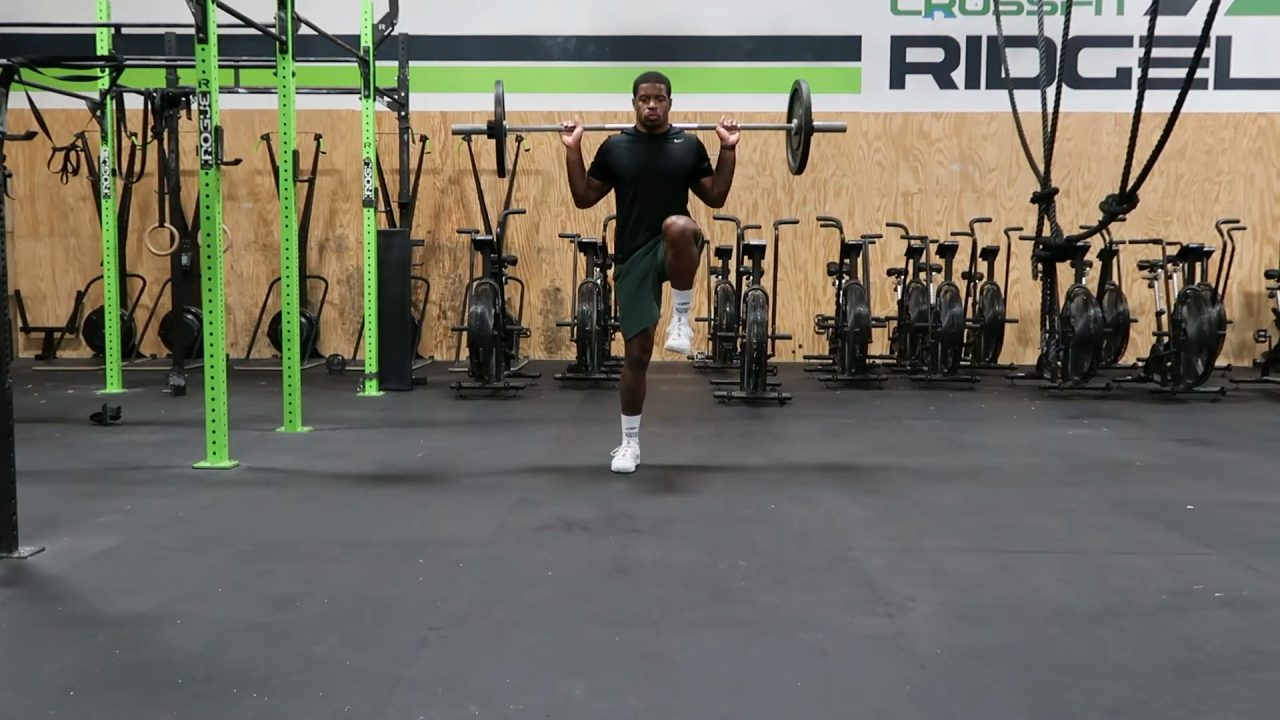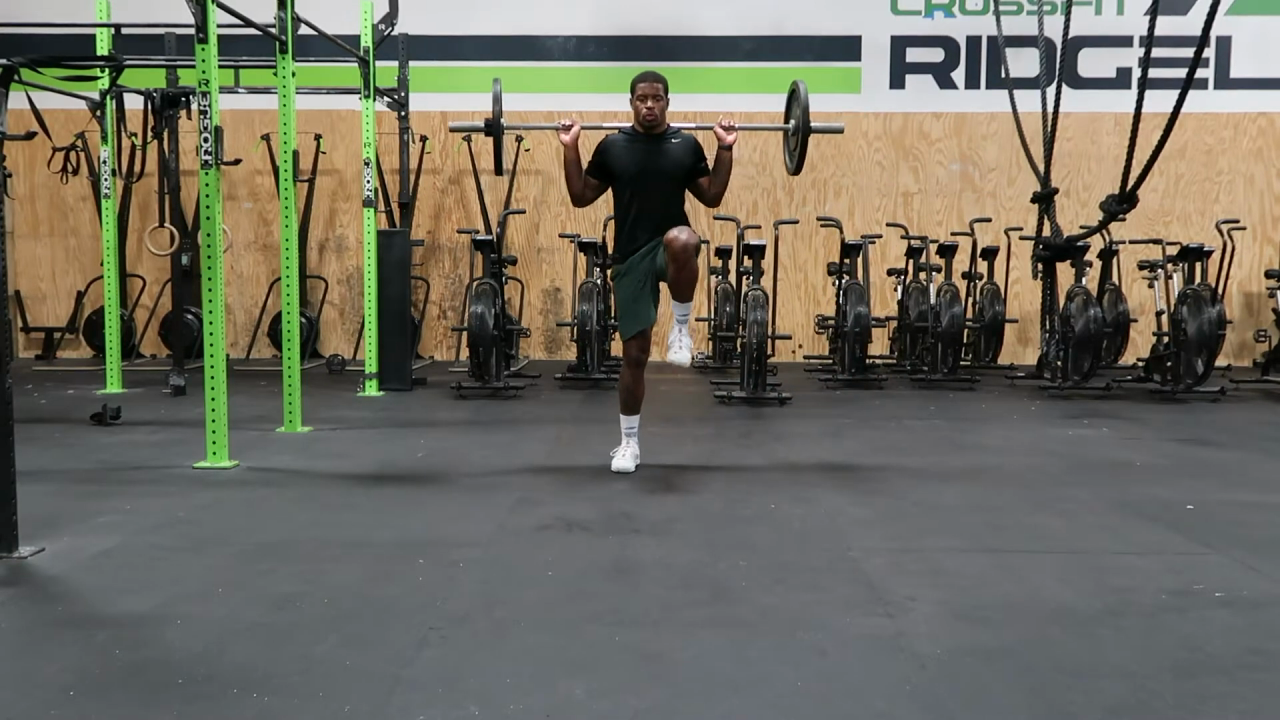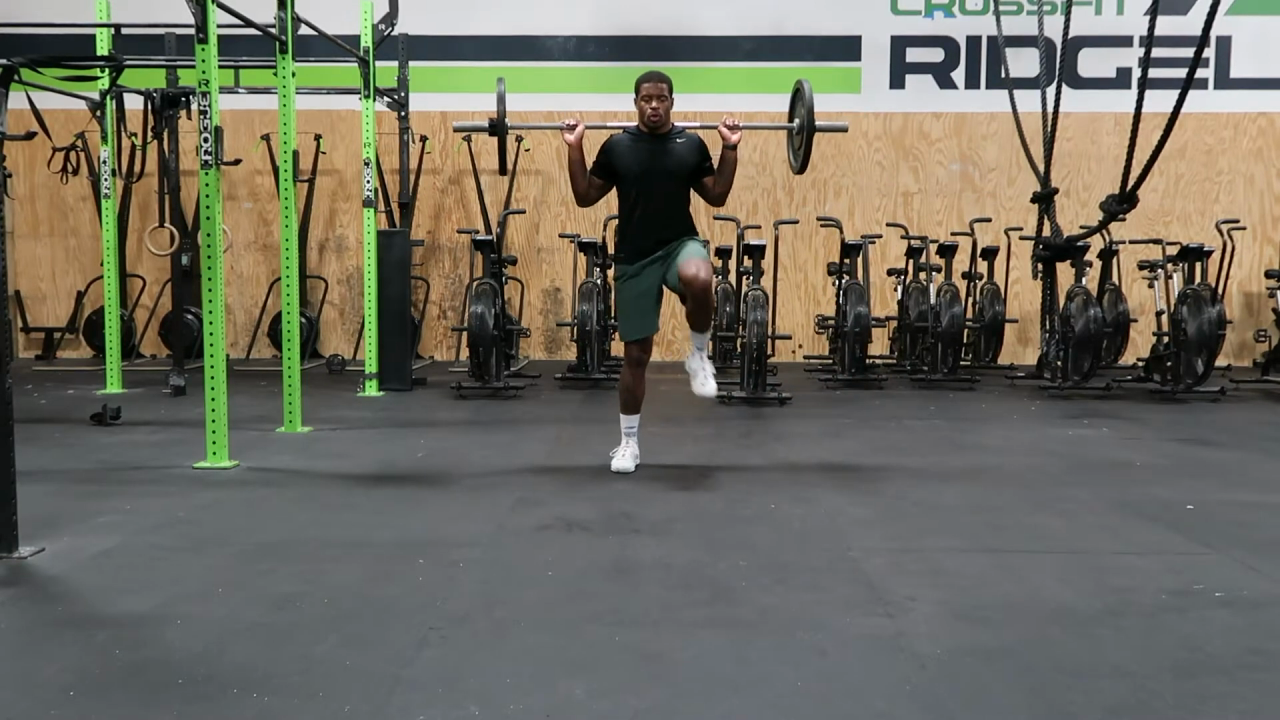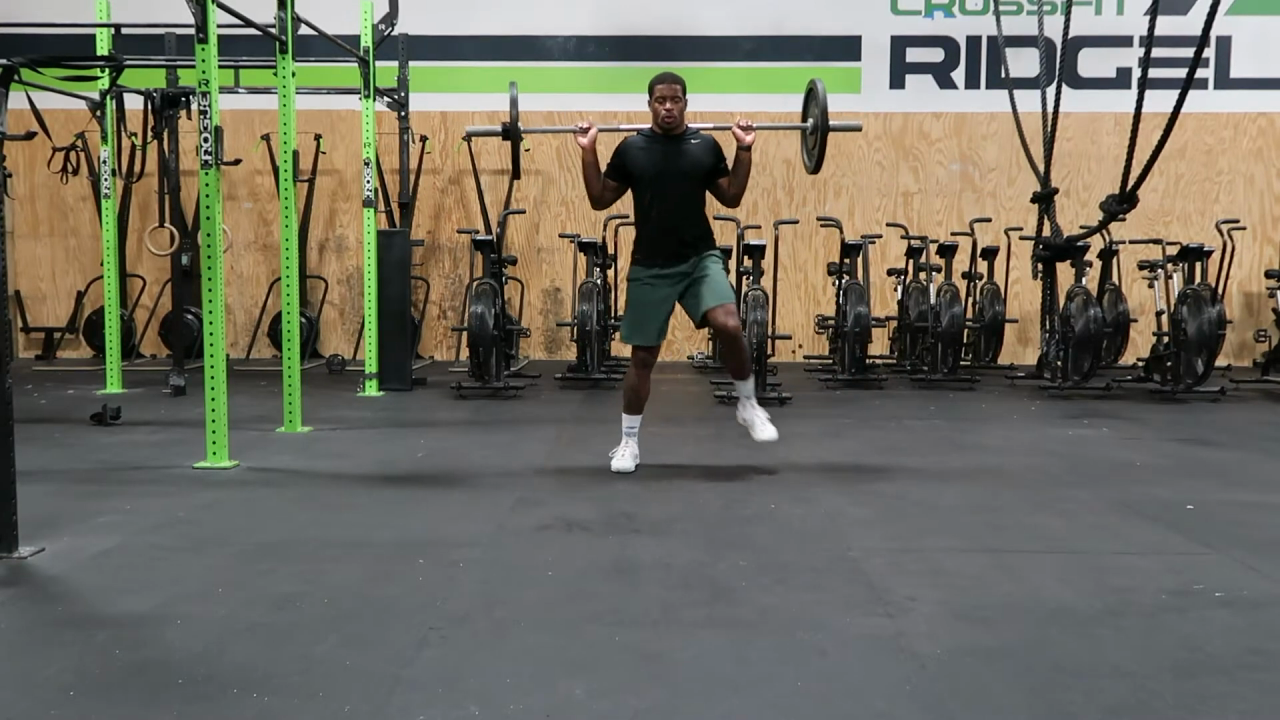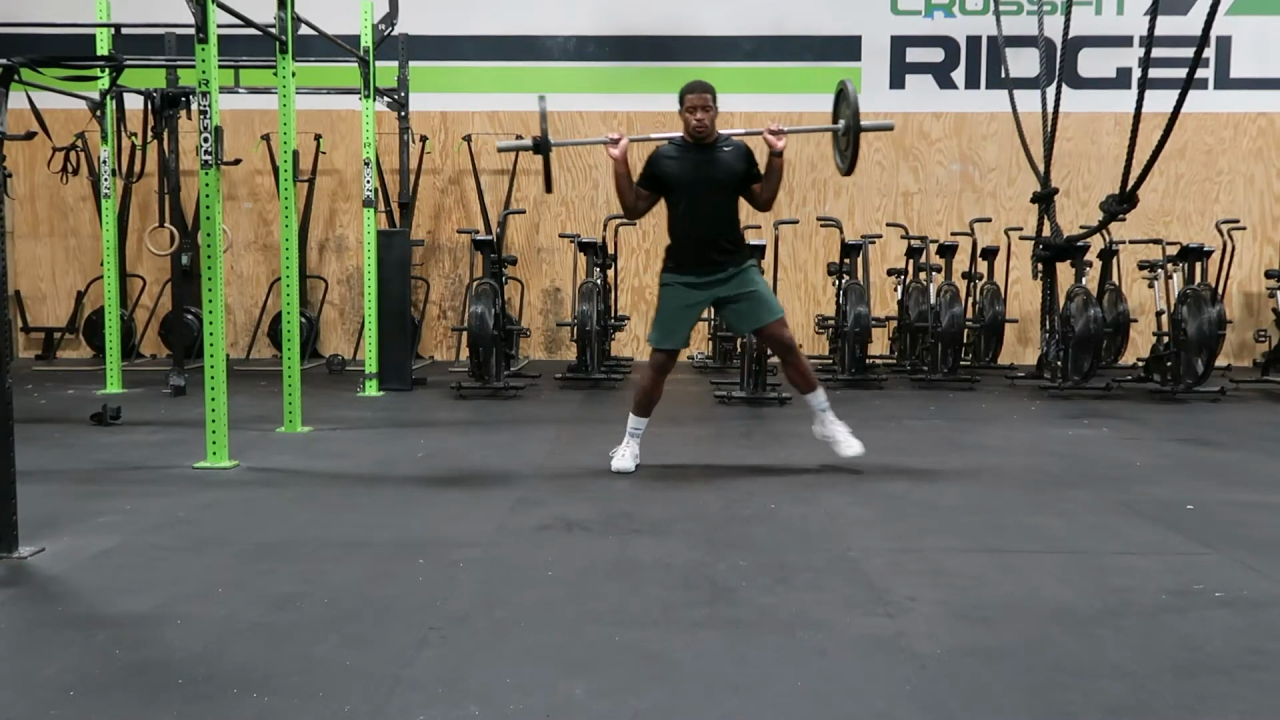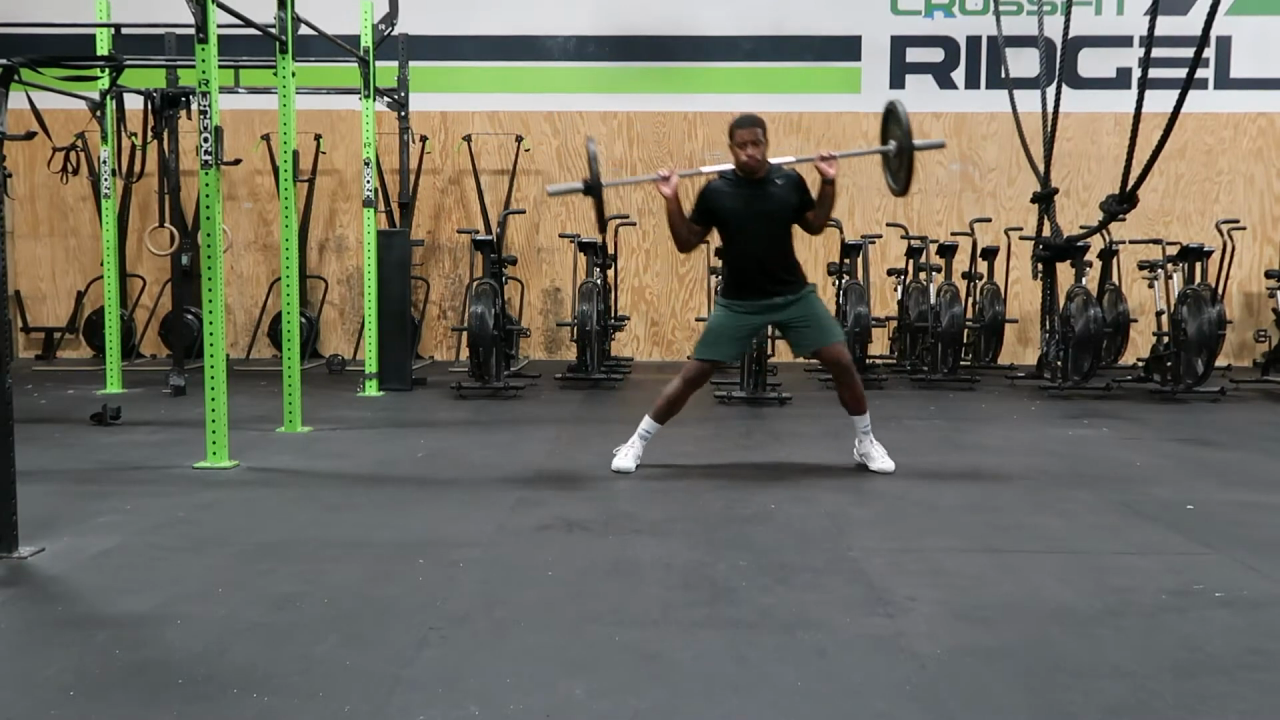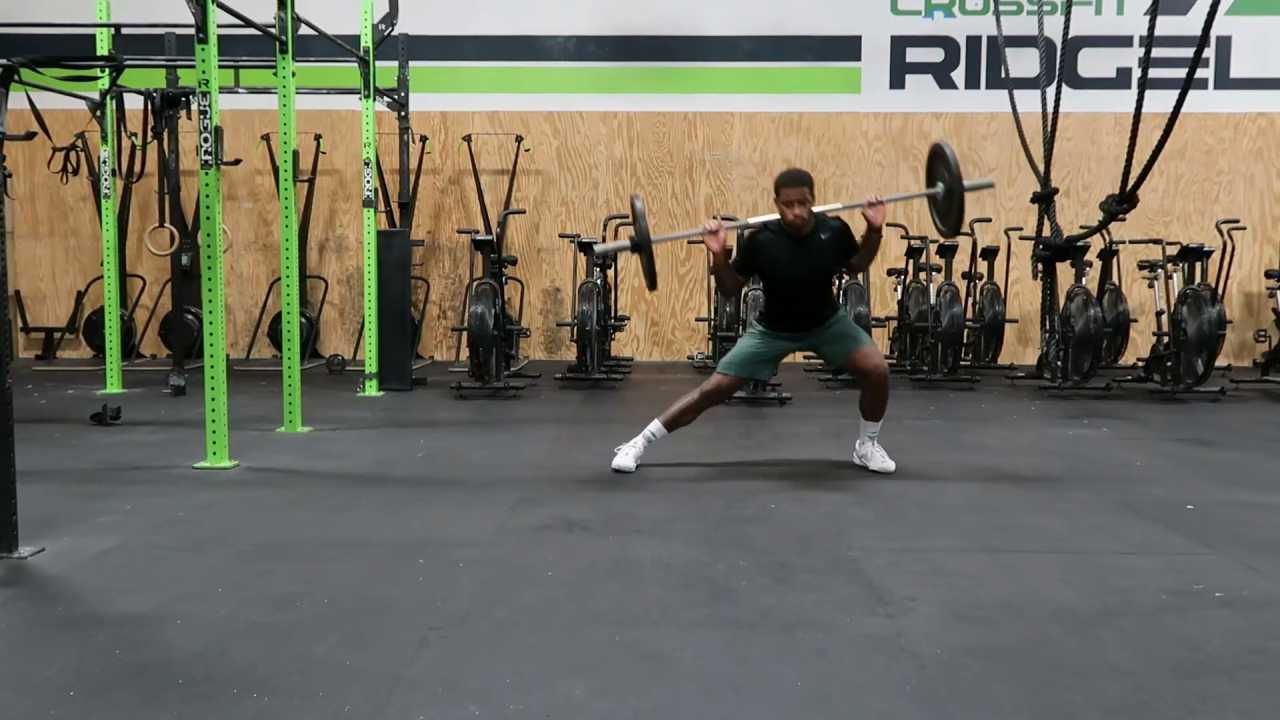
dt=0.2s
person 1, frame 1
left shoulder: (688, 145)
right shoulder: (615, 147)
left elbow: (715, 198)
right elbow: (584, 198)
left wrist: (728, 148)
right wrist: (572, 149)
left hip: (674, 247)
right hip: (632, 257)
left knee: (679, 226)
right knee: (637, 353)
left ankle: (681, 319)
right ankle: (629, 442)
person 1, frame 2
left shoulder: (686, 144)
right shoulder: (612, 146)
left elbow: (712, 197)
right elbow: (581, 197)
left wrist: (725, 149)
right wrist: (570, 148)
left hip: (670, 248)
right hip: (630, 257)
left knee: (681, 241)
right knee: (635, 353)
left ankle: (681, 329)
right ankle: (629, 442)
person 1, frame 3
left shoulder: (691, 144)
right shoulder: (617, 146)
left elbow: (717, 196)
right elbow: (585, 197)
left wrist: (730, 148)
right wrist: (574, 147)
left hip: (680, 246)
right hip: (634, 260)
left knee: (699, 280)
right knee: (635, 354)
left ankle: (700, 354)
right ankle: (628, 443)
person 1, frame 4
left shoulder: (705, 145)
right shoulder: (631, 148)
left elbow: (731, 197)
right elbow: (600, 200)
left wrist: (744, 149)
right wrist: (588, 151)
left hip: (700, 259)
right hip: (650, 267)
left knee: (729, 328)
right knee: (643, 356)
left ankle: (748, 404)
right ankle: (629, 442)
person 1, frame 5
left shoulder: (737, 152)
right shoulder: (664, 157)
left elbow: (763, 202)
right elbow: (633, 210)
left wrist: (776, 154)
right wrist: (619, 163)
left hip: (737, 269)
right hip: (683, 276)
left knee: (785, 343)
right knee: (661, 360)
left ankle: (826, 421)
right ankle: (630, 443)
person 1, frame 6
left shoulder: (789, 181)
right shoulder: (716, 191)
left elbow: (815, 226)
right elbow: (685, 244)
left wrist: (828, 183)
right wrist: (671, 200)
left hip: (793, 293)
right hip: (738, 302)
left knee: (841, 363)
right knee: (695, 374)
left ankle: (866, 442)
right ankle: (636, 443)
person 1, frame 7
left shoulder: (833, 229)
right shoulder: (760, 241)
left elbow: (857, 265)
right elbow: (728, 289)
left wrist: (874, 229)
right wrist: (718, 253)
left hip: (826, 321)
right hip: (773, 330)
left knee: (876, 371)
right knee: (715, 388)
left ankle: (867, 445)
right ankle: (639, 444)
